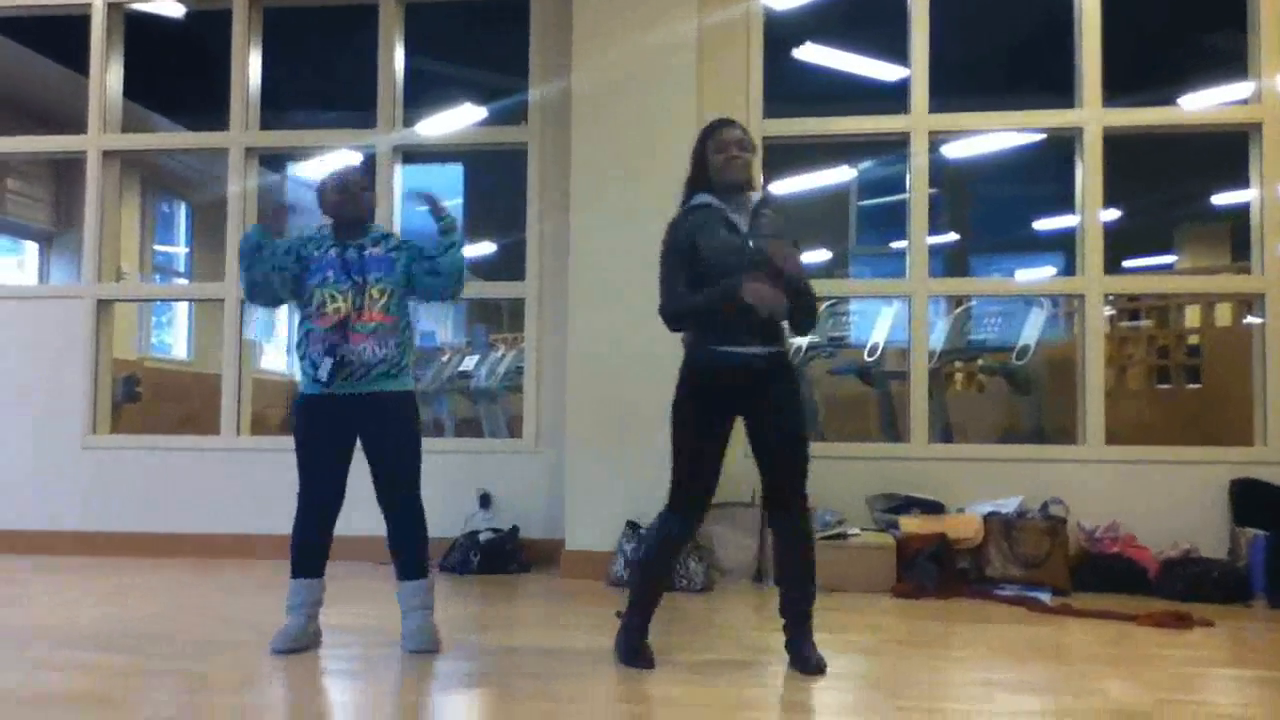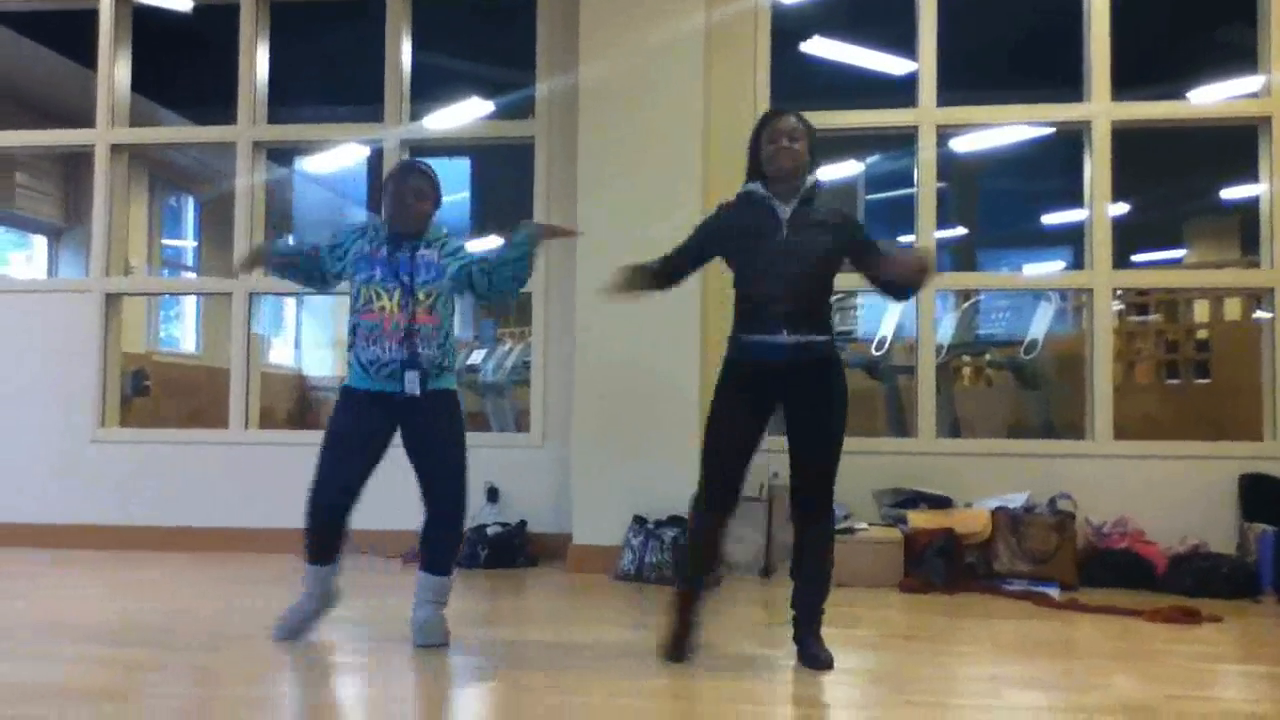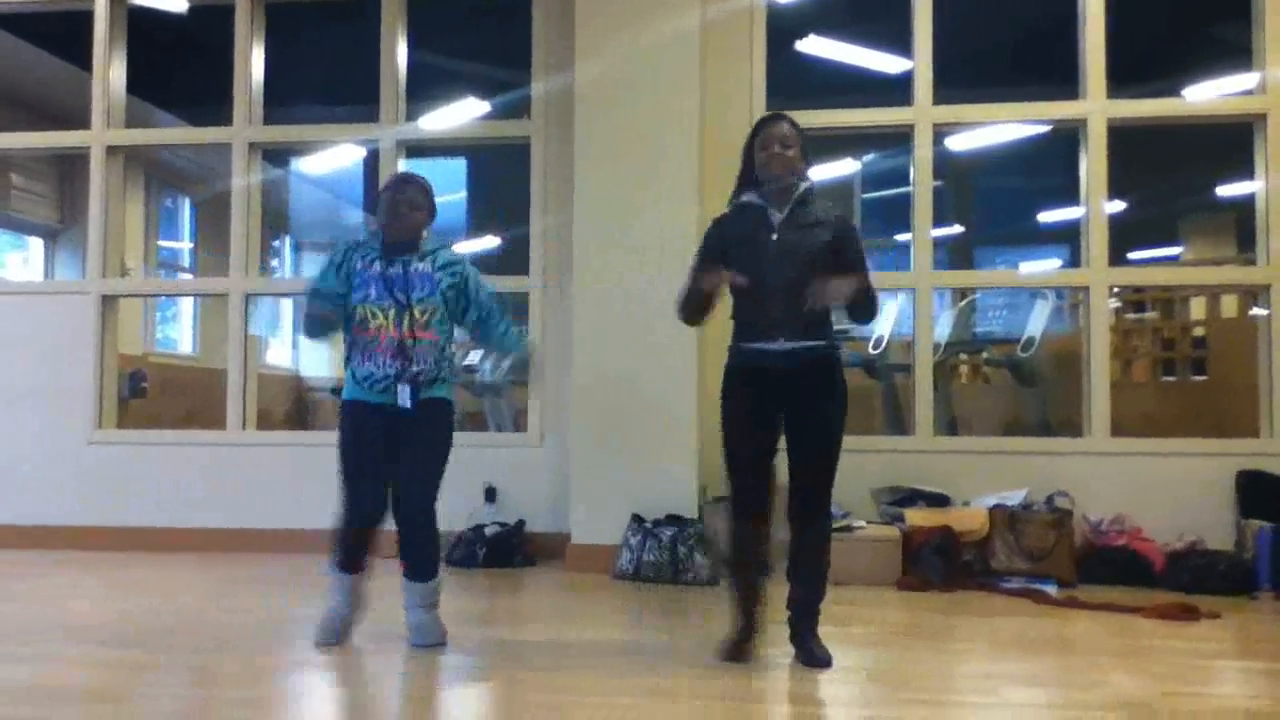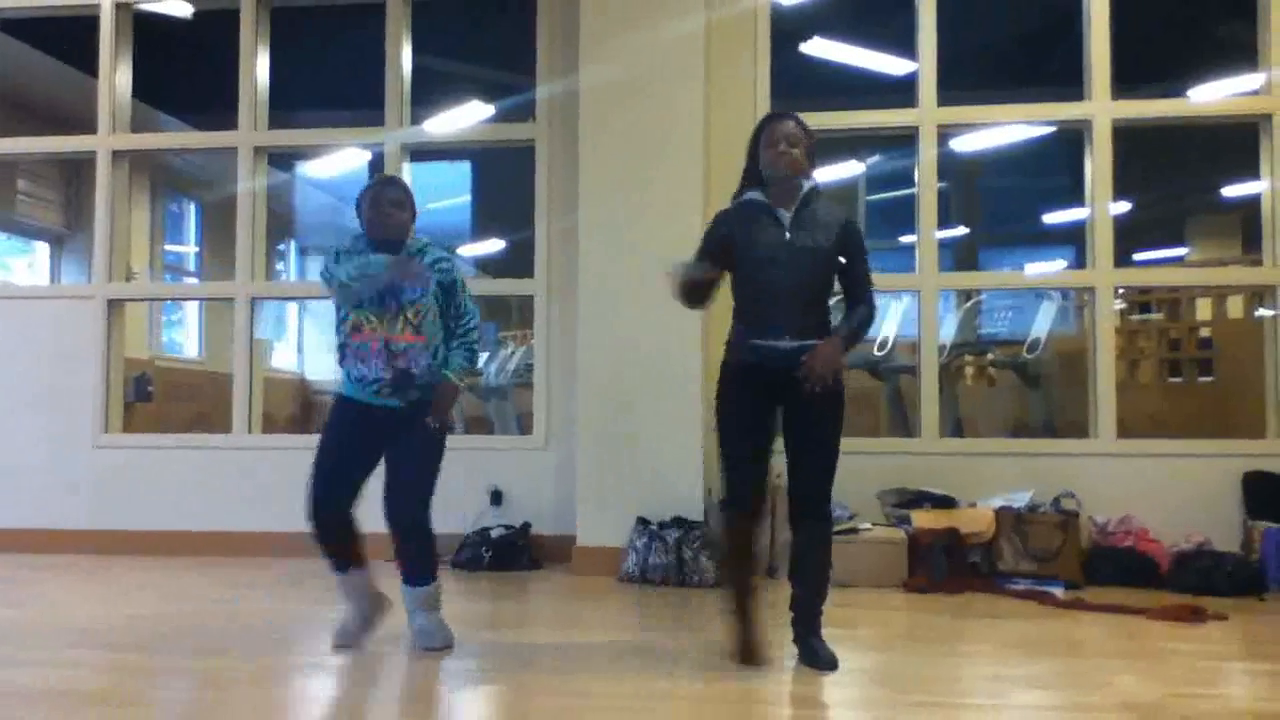
dt=0.5s
person 1, frame 1
left shoulder: (777, 230)
right shoulder: (688, 228)
left elbow: (805, 320)
right elbow: (673, 311)
left wrist: (792, 277)
right wrist: (739, 292)
left hip: (771, 376)
right hip: (708, 377)
left knee: (789, 504)
right knee: (687, 505)
left ankle: (799, 635)
right ankle: (634, 627)
person 1, frame 2
left shoulder: (835, 220)
right shoulder: (733, 216)
left elbow: (895, 284)
right elbow: (672, 267)
left wrist: (915, 267)
right wrist: (639, 274)
left hip: (815, 370)
right hip: (748, 367)
left knee: (814, 502)
right knee: (717, 494)
left ankle: (807, 629)
right ankle: (684, 617)
person 1, frame 3
left shoulder: (833, 225)
right shoulder: (727, 228)
left elbow: (867, 309)
right elbow: (689, 313)
left wrist: (850, 289)
right wrist: (704, 286)
left hip: (816, 374)
right hip: (749, 374)
left knee: (811, 503)
right knee: (749, 501)
left ankle: (805, 628)
right ankle: (745, 621)
person 1, frame 4
left shoulder: (835, 223)
right shoulder: (732, 221)
left elbow: (864, 303)
right elbow: (696, 297)
left wrist: (840, 340)
right wrist: (691, 279)
left hip: (812, 369)
right hip: (747, 370)
left knee: (811, 504)
right knee: (742, 497)
left ankle: (808, 630)
right ankle: (744, 622)
person 2, frame 1
left shoulder: (400, 251)
right shoulder: (302, 251)
left elbow: (445, 285)
right elbow: (264, 290)
left wrist: (446, 228)
right wrist: (261, 237)
left hip: (388, 394)
right hip: (322, 395)
left knee: (402, 501)
right knee: (317, 504)
left ankle: (418, 615)
right ankle: (303, 617)
person 2, frame 2
left shoulder: (453, 255)
right shoulder: (357, 243)
left elbow: (504, 277)
right elbow: (314, 264)
left wrist: (526, 239)
right wrist: (274, 254)
left hip: (433, 396)
right hip: (367, 392)
left knee: (446, 500)
right knee: (331, 492)
left ankle: (429, 607)
right ankle: (316, 589)
person 2, frame 3
left shoulder: (451, 267)
right shoulder: (350, 260)
left elbow: (487, 319)
right elbow: (319, 311)
left wrist: (519, 349)
right wrist: (319, 315)
left hip: (427, 403)
right hip: (366, 403)
left knee: (416, 506)
right knee: (363, 506)
left ankle: (422, 609)
right ankle: (344, 598)
person 2, frame 4
left shoulder: (437, 264)
right shoulder: (348, 257)
left elbow: (466, 328)
right elbow: (348, 284)
left wrist: (454, 378)
right wrist: (389, 267)
left hip: (420, 405)
right hip: (358, 404)
left knee: (406, 509)
right knee: (325, 504)
left ankle: (424, 611)
right ankle: (362, 600)
